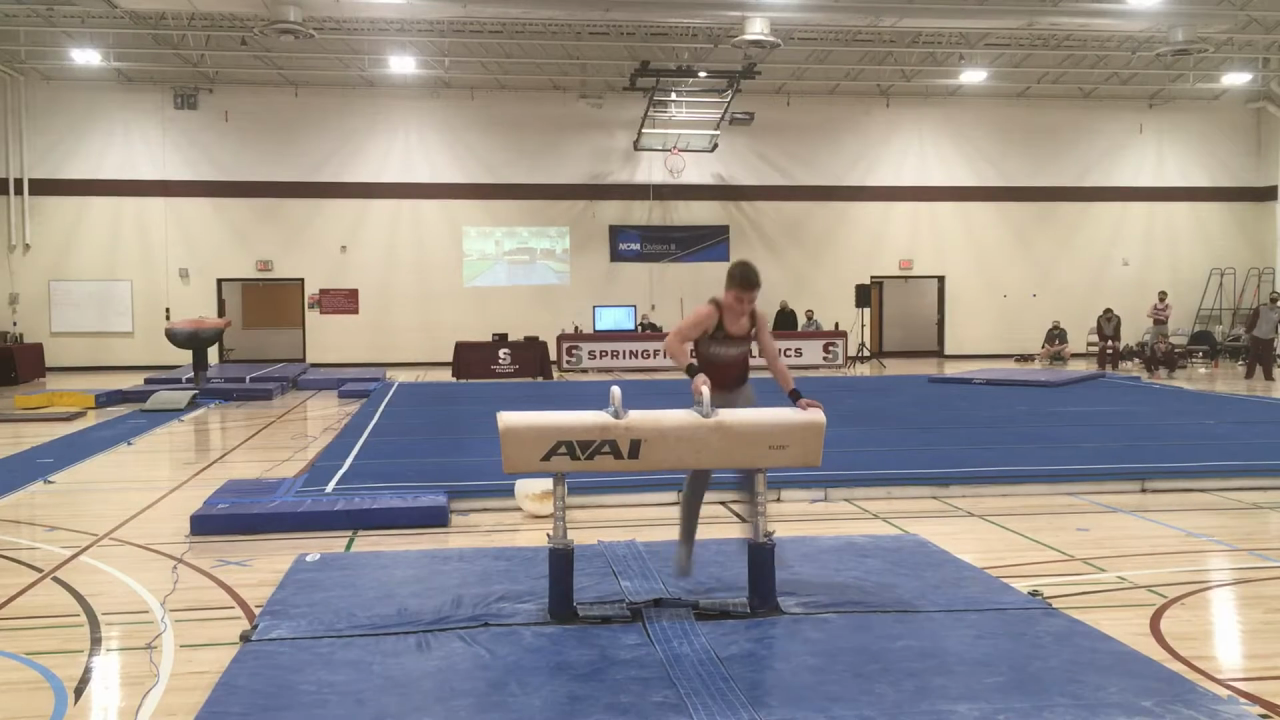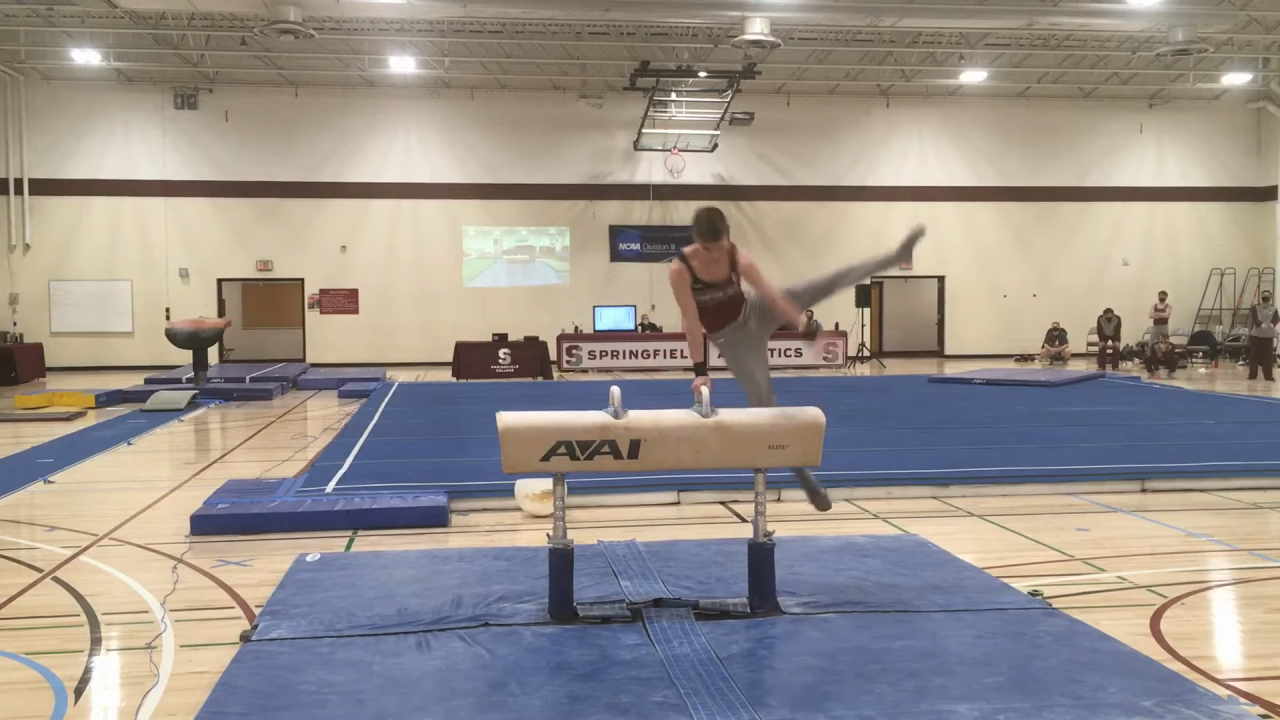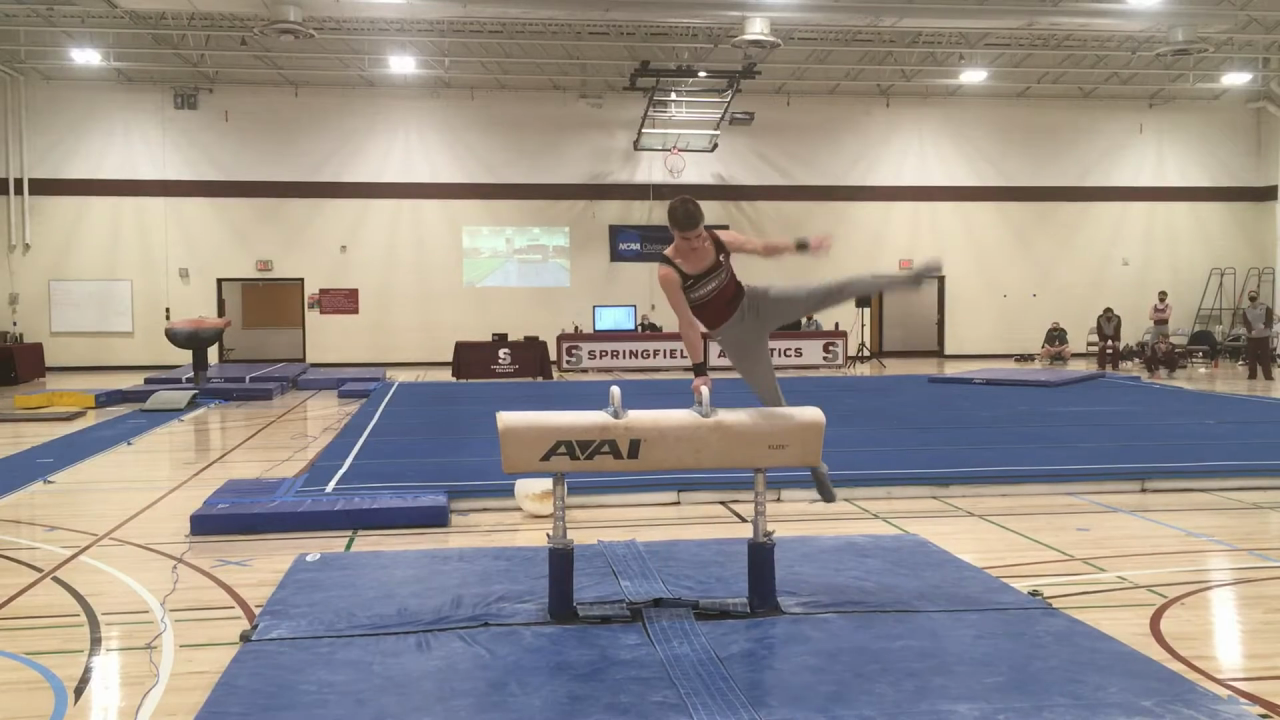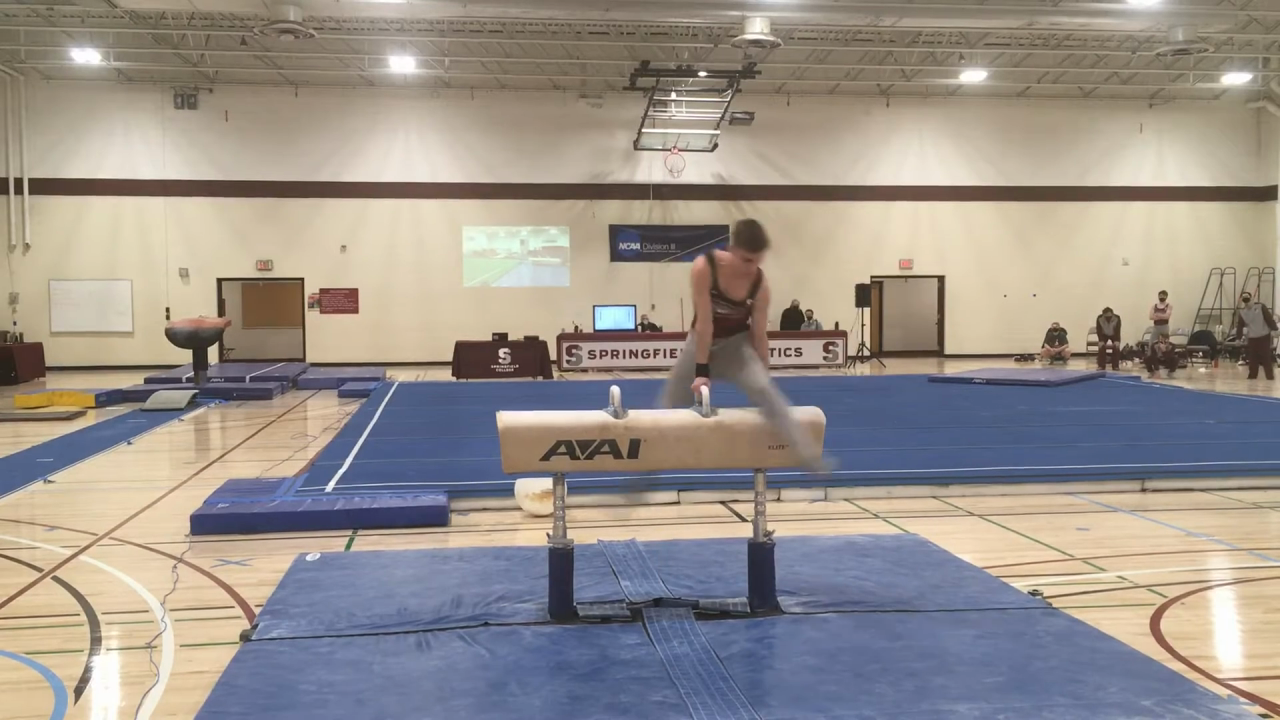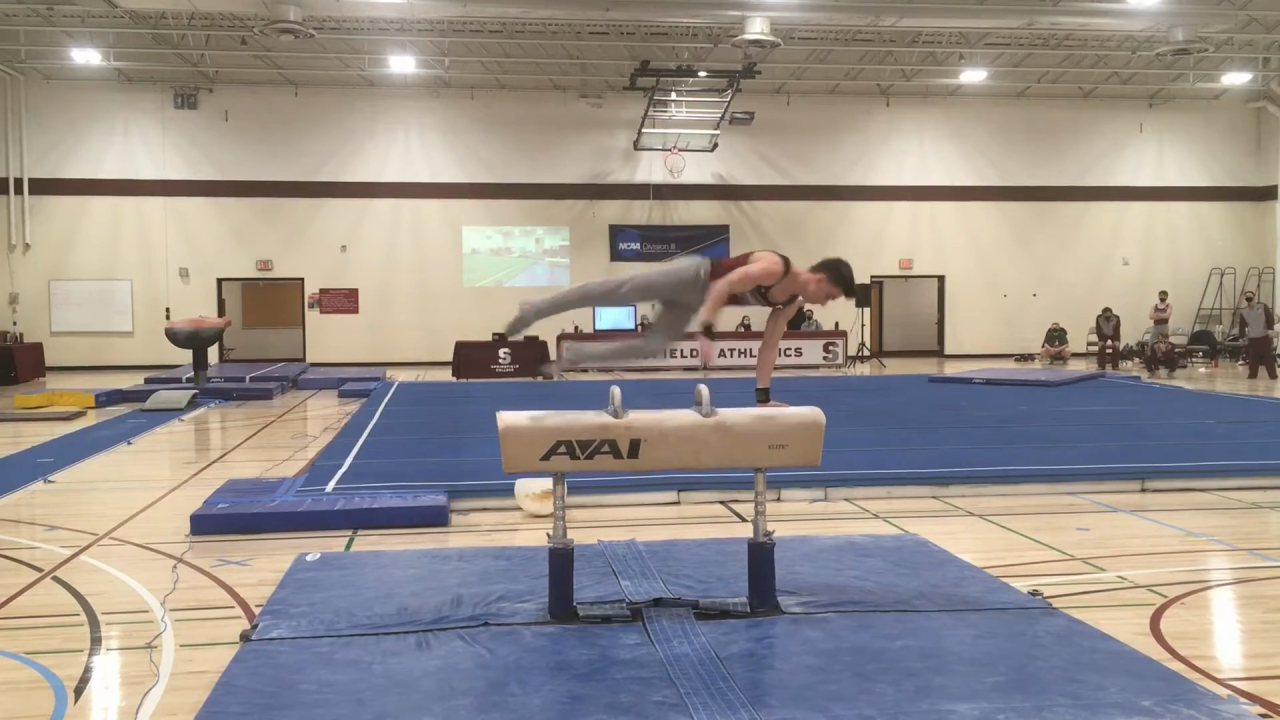
dt=0.3s
person 1, frame 1
left shoulder: (757, 317)
right shoulder: (708, 313)
left elbow: (772, 359)
right elbow: (672, 342)
left wrist: (796, 397)
right wrist: (695, 374)
left hip: (741, 396)
right hip: (708, 400)
left knee: (753, 468)
right knee: (700, 476)
right ankle: (685, 546)
person 1, frame 2
left shoulder: (736, 255)
right shoulder: (680, 269)
left elbow: (773, 297)
right elbow: (692, 324)
right wrist: (700, 373)
left hip: (753, 312)
right hip: (733, 338)
left knee: (827, 285)
right knee: (764, 406)
left ankle: (897, 256)
right ankle: (803, 477)
person 1, frame 3
left shoulder: (719, 240)
right shoulder: (668, 271)
left elbow: (763, 248)
right elbow: (687, 324)
left wrist: (803, 245)
right wrist: (699, 372)
left hip: (756, 304)
right hip: (735, 334)
left knee: (830, 292)
right knee: (772, 403)
left ankle: (906, 278)
right ankle: (814, 465)
person 1, frame 4
left shoulder: (760, 283)
right shoulder: (703, 268)
left elbow: (759, 334)
right elbow: (703, 323)
left wrist: (766, 386)
right wrist: (701, 373)
left hip: (736, 345)
right hip: (702, 344)
left knee: (764, 391)
right knee: (666, 412)
left ankle: (809, 455)
person 1, frame 5
left shoulder: (791, 301)
right shoulder: (775, 267)
left elbow: (769, 344)
right elbow: (721, 286)
left wrist: (763, 395)
right wrist: (705, 333)
left hip: (705, 304)
right hip: (693, 274)
left knee: (655, 344)
right knee: (617, 290)
left ankle: (576, 355)
right ankle: (534, 310)
